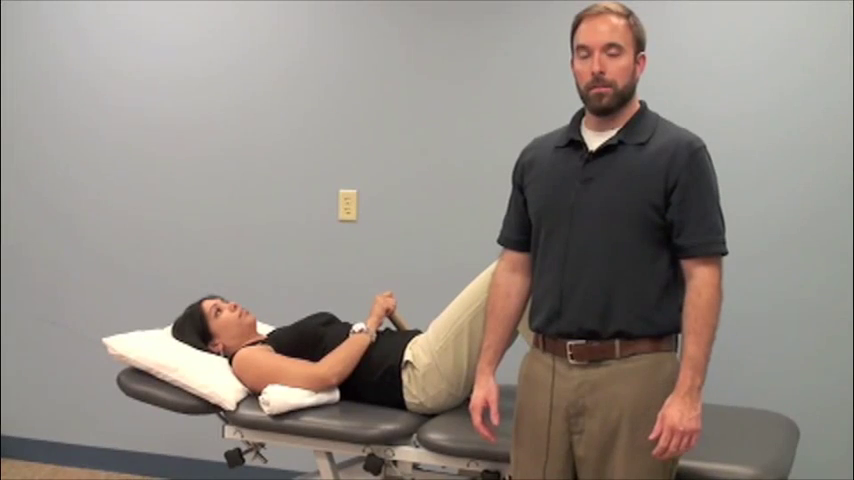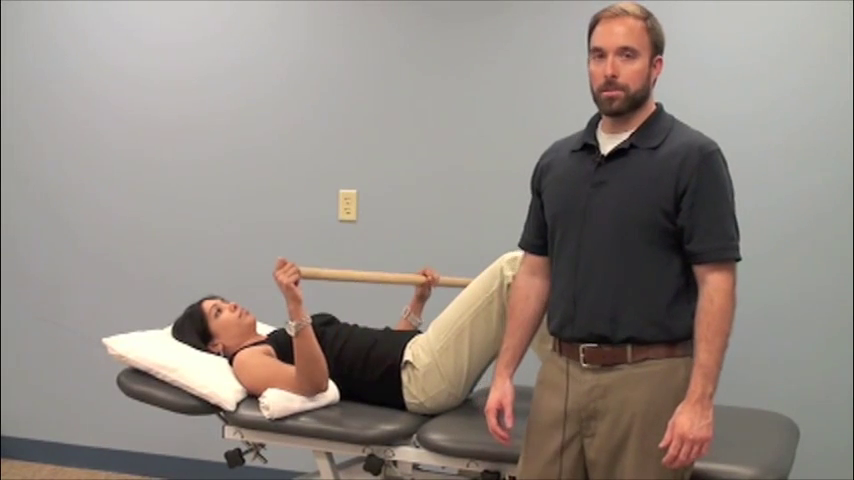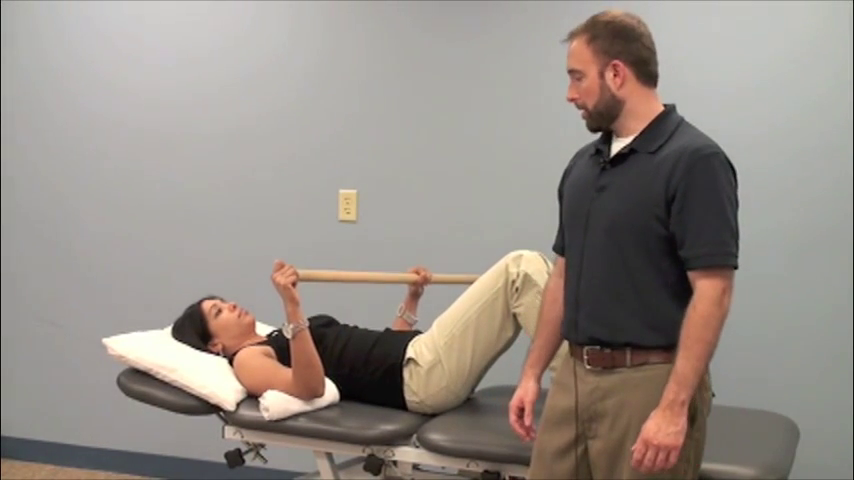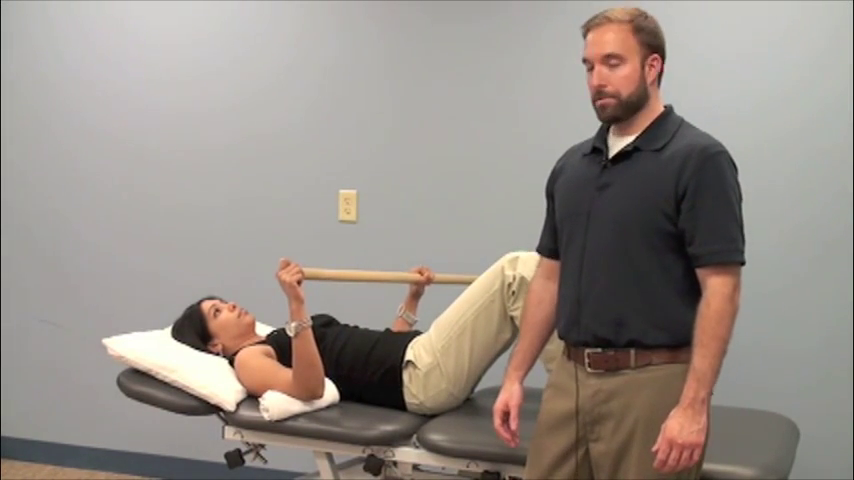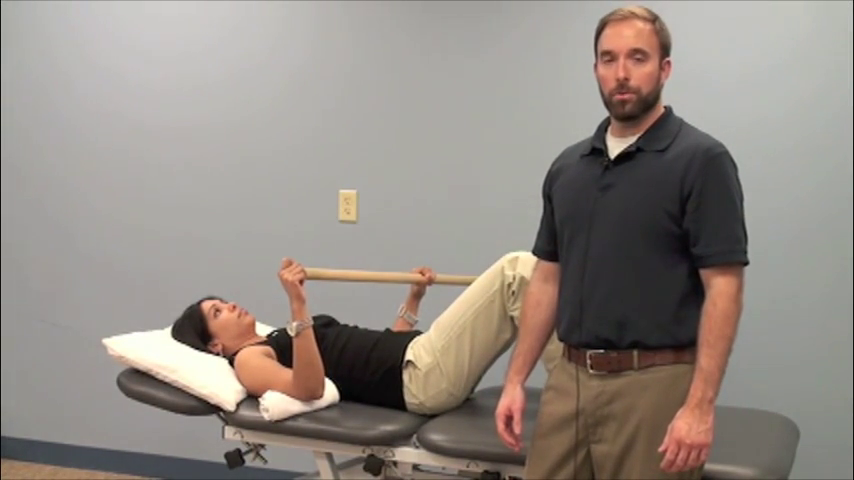
dt=1s
person 1, frame 1
left shoulder: (679, 155)
right shoulder: (536, 158)
left elbow: (703, 277)
right elbow: (514, 269)
left wrist: (688, 391)
right wrist: (485, 369)
left hip: (634, 375)
right hip: (545, 372)
person 1, frame 2
left shoulder: (693, 159)
right shoulder: (556, 162)
left elbow: (716, 284)
right elbow: (534, 274)
left wrist: (699, 399)
right wrist: (504, 372)
left hip: (647, 381)
right hip: (561, 375)
person 1, frame 3
left shoulder: (695, 161)
right shoulder: (582, 165)
left elbow: (712, 293)
left wrist: (674, 407)
right wrist: (532, 372)
left hip: (650, 384)
right hip: (574, 378)
person 1, frame 4
left shoulder: (699, 160)
right shoulder: (571, 166)
left elbow: (720, 289)
left wrist: (694, 405)
right wrist: (515, 375)
left hip: (652, 385)
right hip: (569, 379)
person 1, frame 5
left shoulder: (701, 161)
right shoulder: (567, 168)
left elbow: (723, 290)
left wrist: (700, 405)
right wrist: (515, 379)
left hip: (654, 386)
right hip: (569, 380)
person 2, frame 1
left shoulder: (278, 342)
right shoulder: (247, 359)
right elbow: (326, 375)
right wrist: (371, 321)
left hip: (416, 357)
right hip: (415, 376)
person 2, frame 2
left shoulder: (280, 343)
right shoulder: (248, 361)
right elbow: (315, 382)
left wrist: (419, 300)
right wrist: (295, 306)
left hip: (417, 354)
right hip: (418, 378)
left knee: (518, 271)
right knee: (513, 270)
person 2, frame 3
left shoulder: (282, 341)
right shoulder: (247, 360)
right elbow: (311, 387)
left wrist: (411, 299)
right wrist: (292, 308)
left hip: (415, 354)
right hip: (419, 376)
left knee: (527, 266)
right knee: (519, 269)
person 2, frame 4
left shoulder: (282, 341)
right shoulder: (248, 359)
right elbow: (310, 388)
left wrist: (412, 298)
right wrist: (296, 307)
left hip: (415, 356)
right hip: (418, 378)
left knee: (528, 267)
right knee: (517, 272)
person 2, frame 5
left shoulder: (282, 342)
right shoulder: (248, 360)
right elbow: (310, 388)
left wrist: (413, 299)
right wrist: (298, 307)
left hip: (415, 356)
right hip: (419, 378)
left knee: (525, 273)
right knee: (516, 271)
